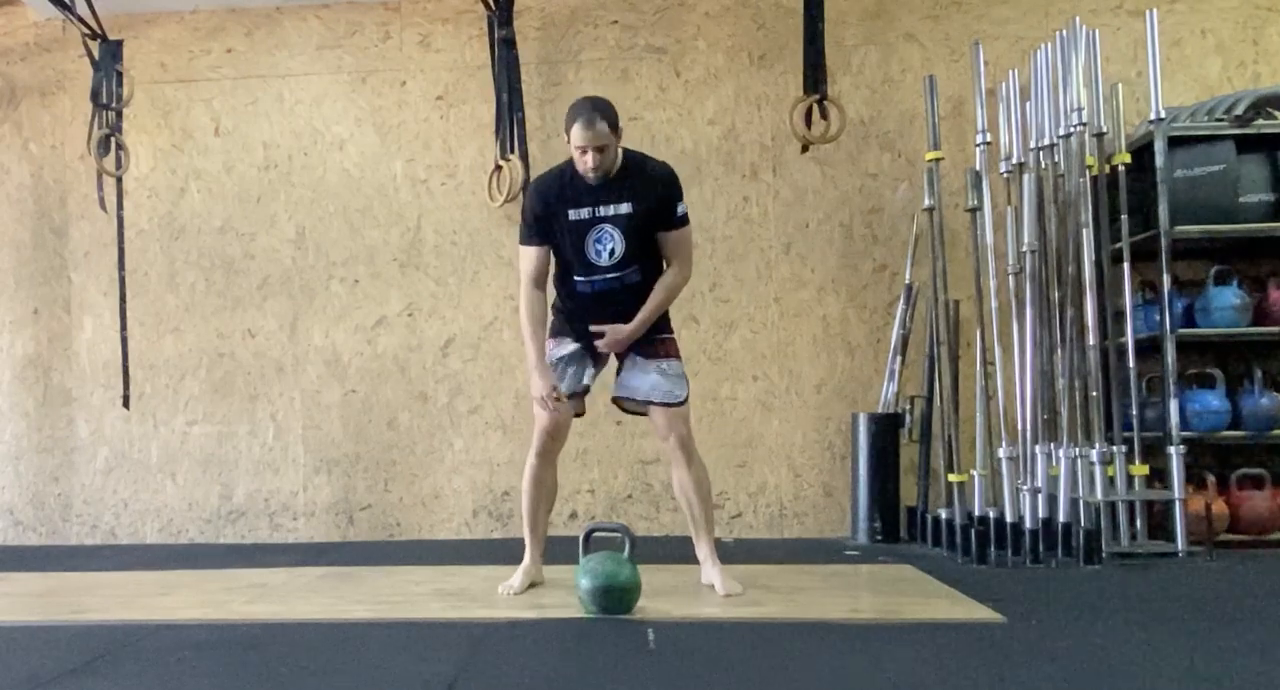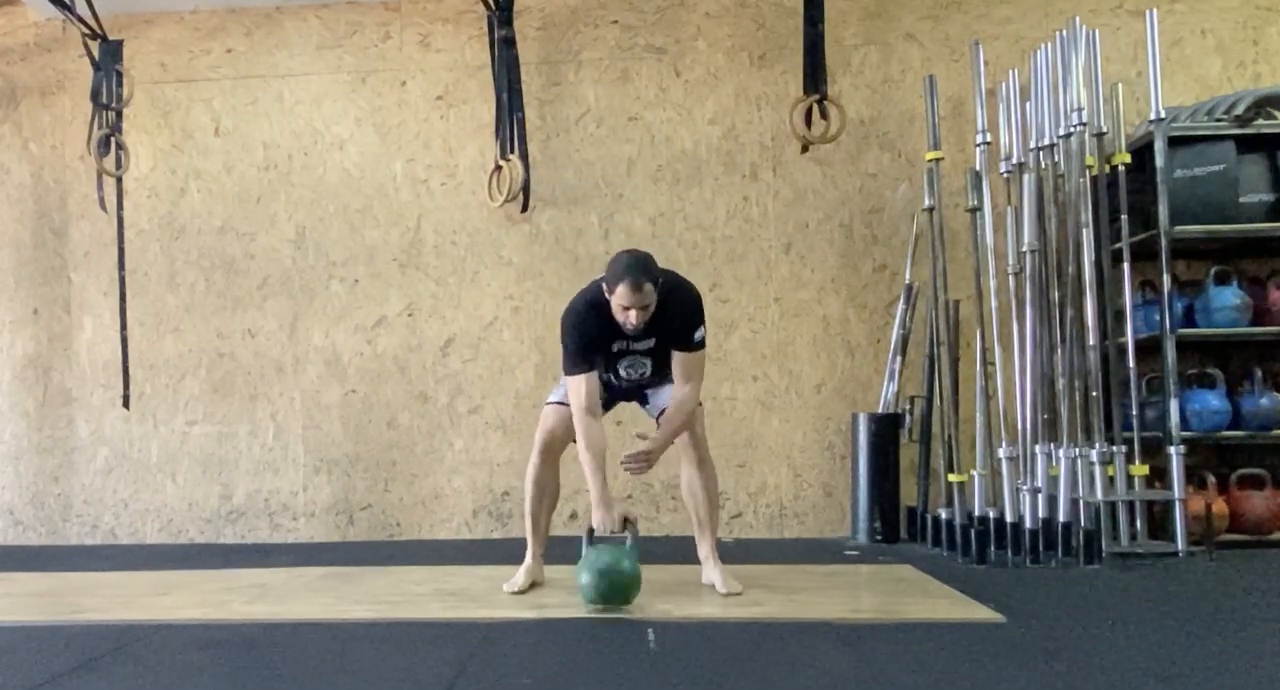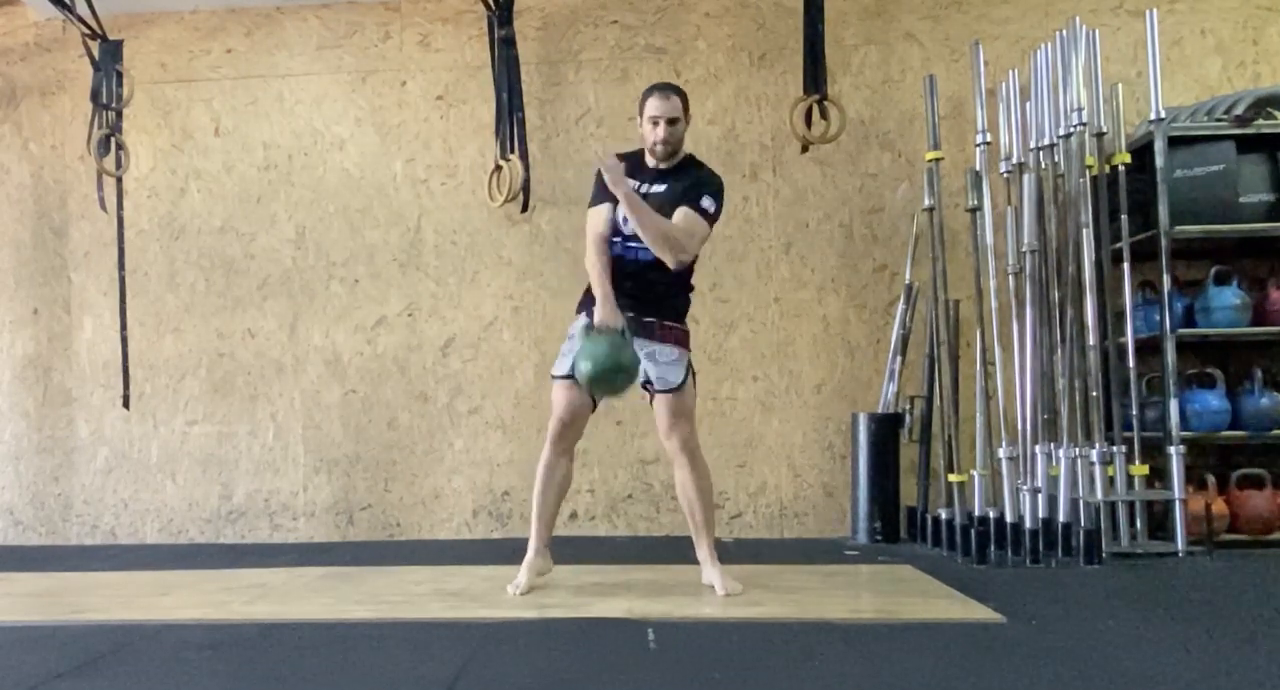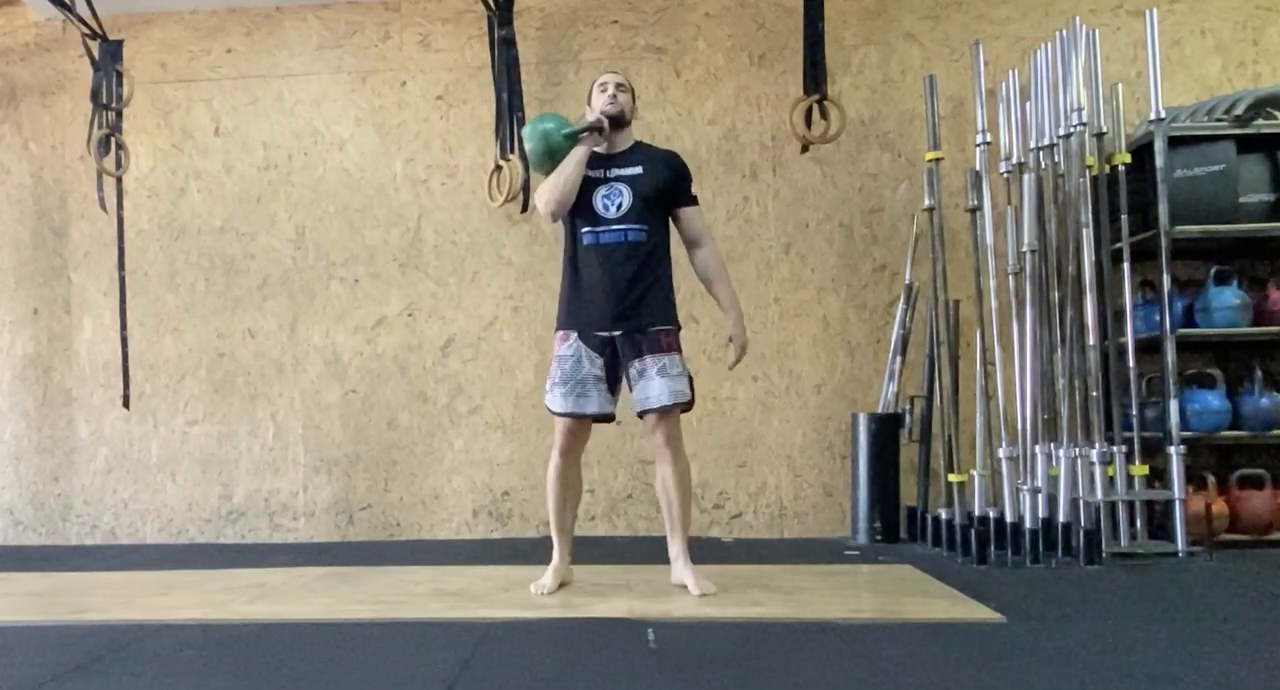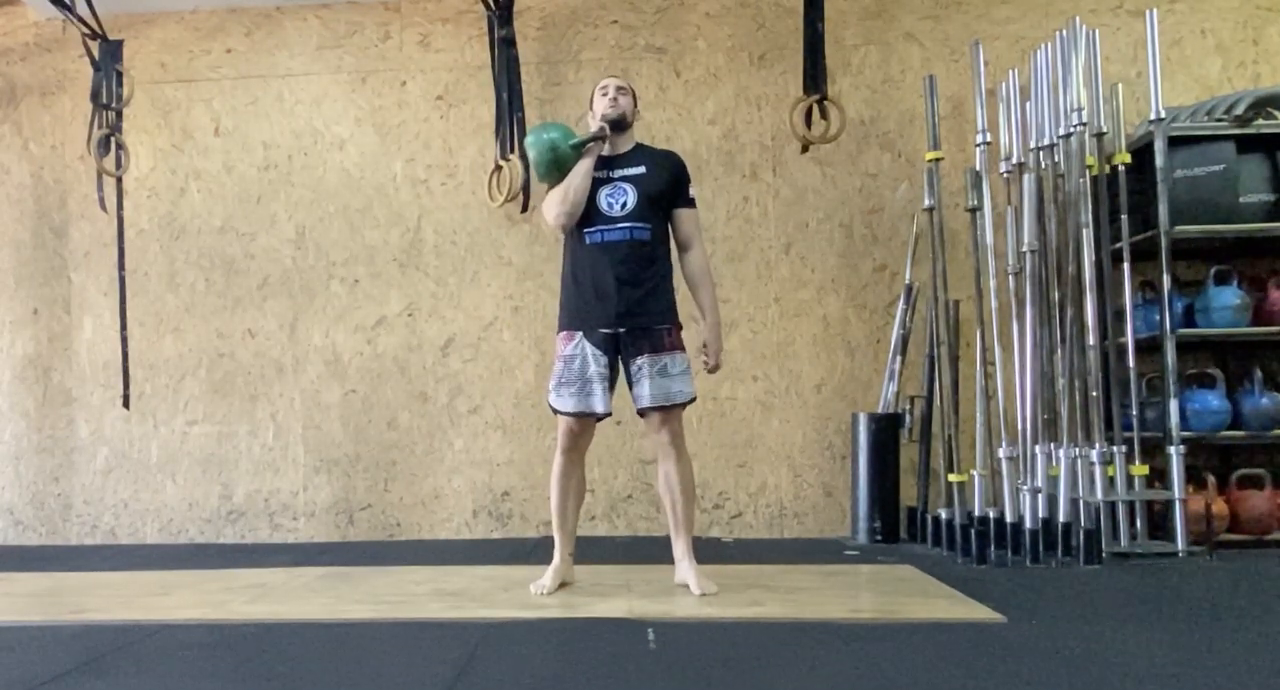
dt=1s
person 1, frame 1
left shoulder: (657, 180)
right shoulder: (545, 191)
left elbow: (679, 266)
right elbow: (532, 283)
left wrist: (633, 330)
right wrist: (538, 366)
left hip: (645, 329)
right hip: (571, 332)
left knee: (678, 439)
right knee: (545, 437)
left ankle: (710, 562)
right ankle: (531, 562)
person 1, frame 2
left shoulder: (683, 299)
right shoulder: (581, 315)
left elbow: (689, 388)
right elbow: (587, 413)
left wrist: (658, 445)
right wrist: (600, 500)
left hip: (661, 375)
right hip: (596, 377)
left knee: (695, 440)
right knee: (546, 442)
left ankle: (711, 562)
right ankle: (532, 562)
person 1, frame 3
left shoulder: (703, 183)
right shoulder: (613, 170)
left elbow: (677, 251)
right elbow: (595, 239)
left wrist: (626, 192)
right wrist: (604, 303)
left hip: (659, 320)
right hip: (599, 312)
left knee: (680, 438)
right knee: (560, 428)
left ankle: (710, 563)
right ankle: (536, 555)
person 1, frame 4
left shoulder: (665, 164)
right shoulder: (569, 160)
left elbow: (700, 244)
right elbow: (549, 206)
left wrist: (732, 312)
right wrist: (585, 142)
left hip: (651, 324)
right hip: (582, 324)
left knee: (666, 435)
right knee: (567, 440)
left ankle: (681, 560)
right ankle: (560, 560)
person 1, frame 5
left shoulder: (666, 165)
right shoulder: (572, 163)
left elbow: (691, 248)
right elbow: (560, 217)
left wrist: (711, 321)
right wrist: (591, 150)
left hip: (653, 322)
right hip: (584, 323)
left knee: (668, 434)
right knee: (570, 439)
left ankle: (685, 560)
right ankle: (561, 560)
